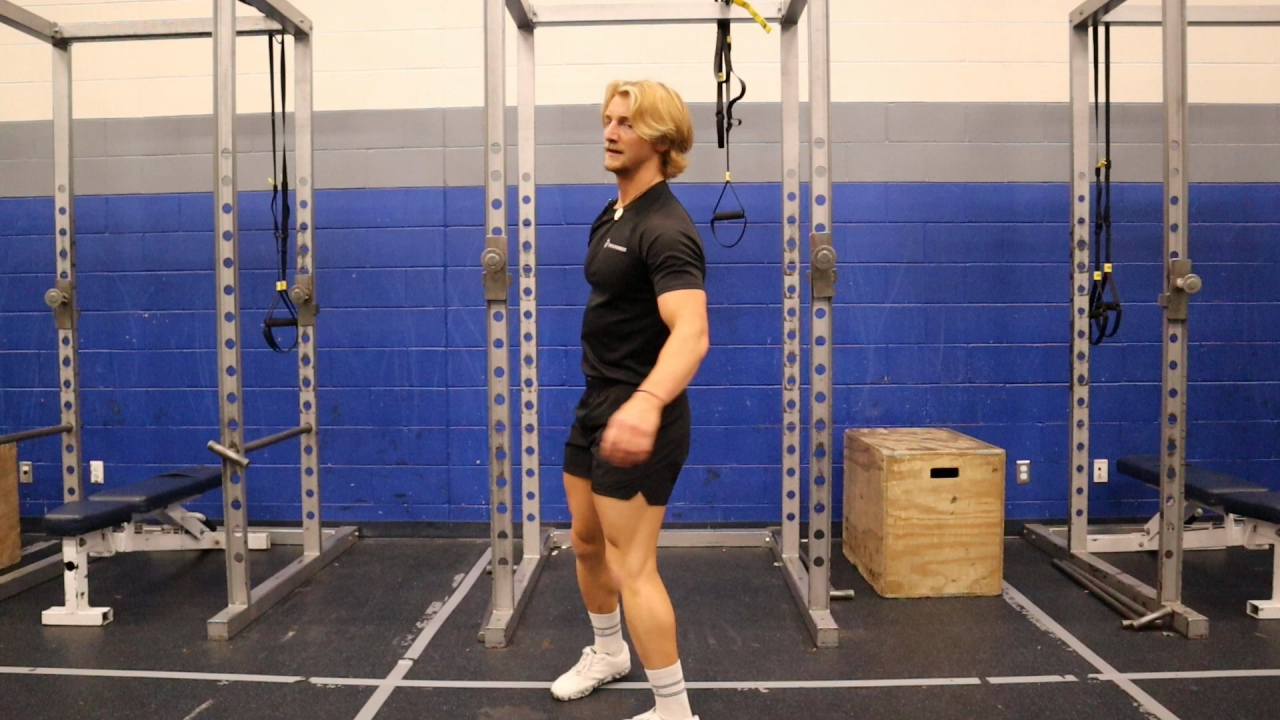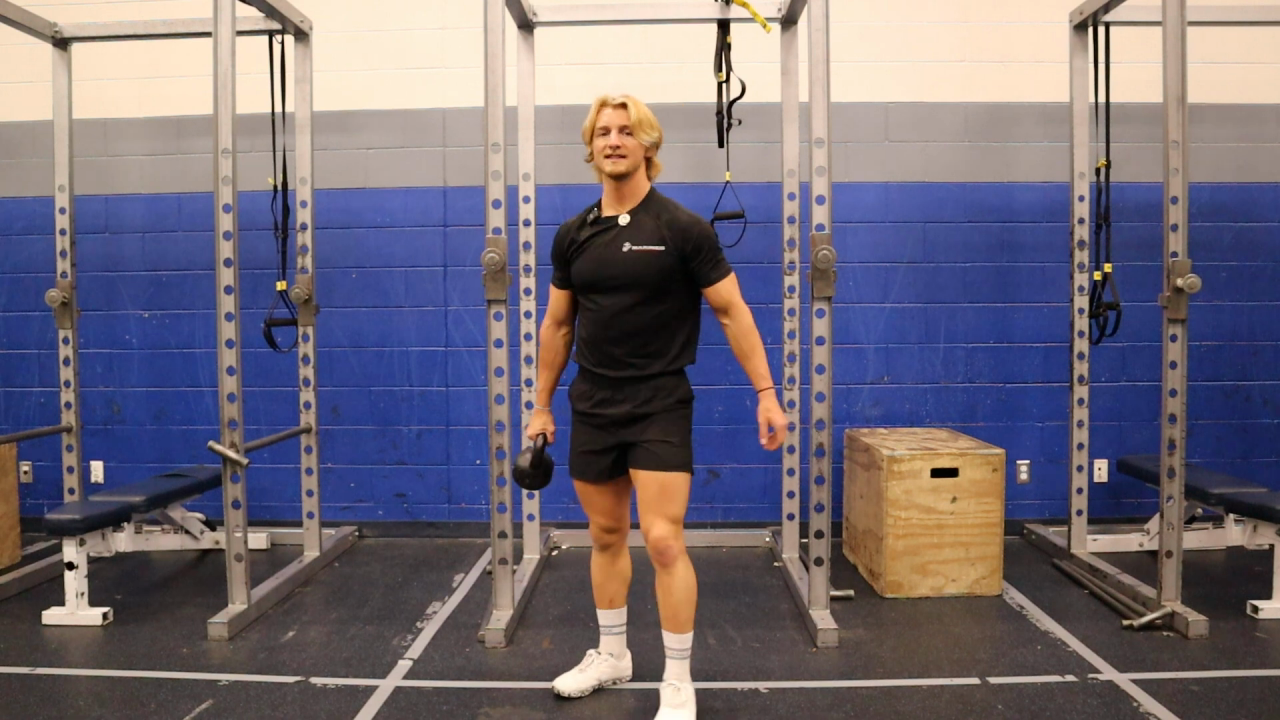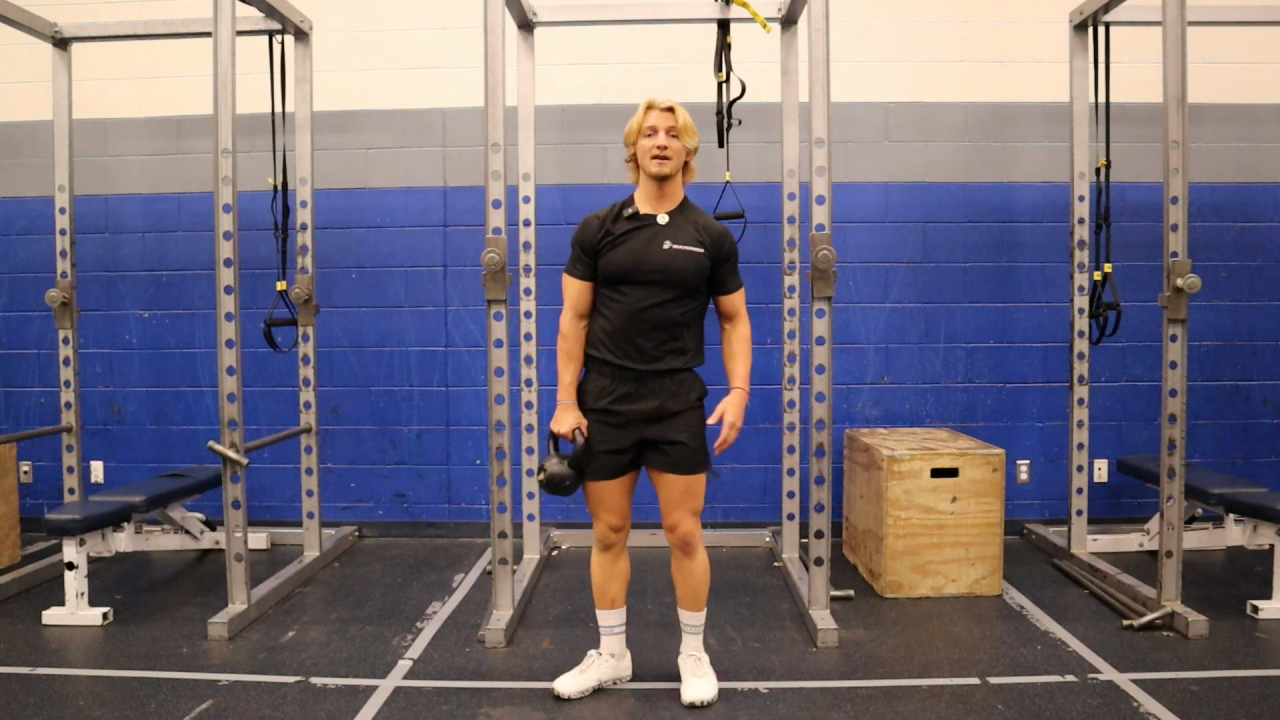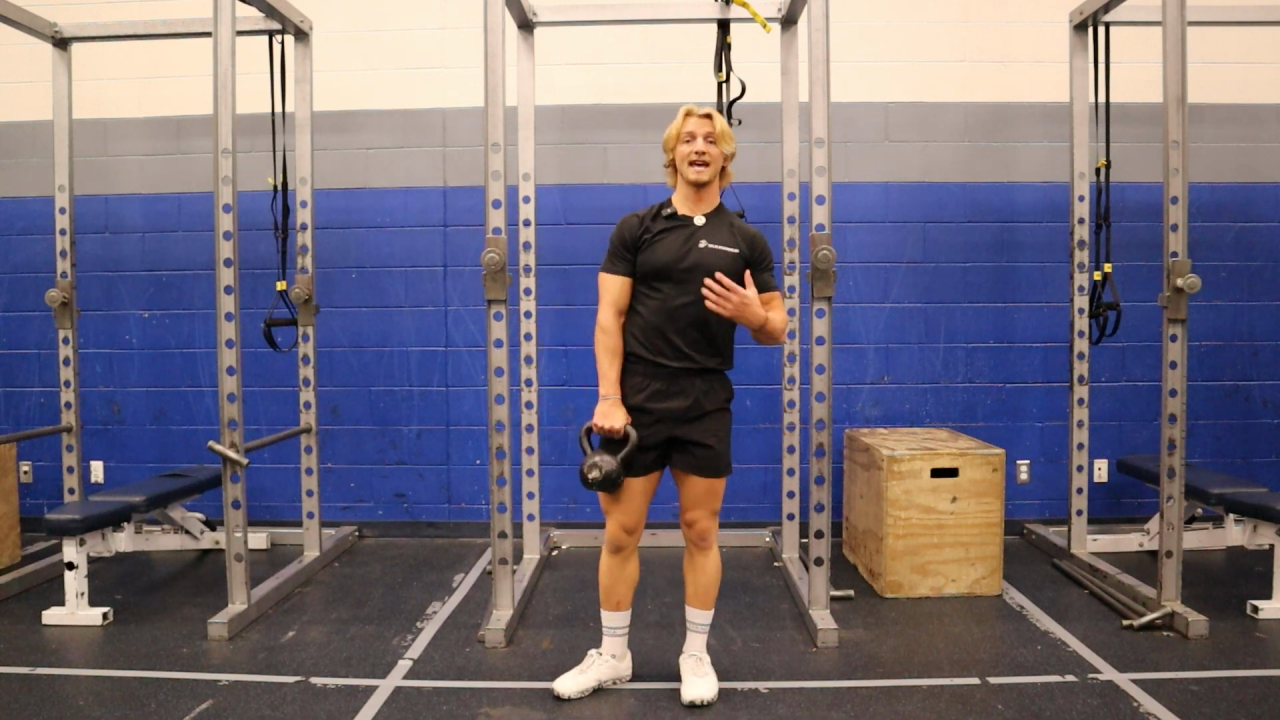
dt=0.4s
person 1, frame 1
left shoulder: (665, 231)
right shoulder: (609, 217)
left elbow: (689, 331)
left wrist: (646, 405)
left hip: (637, 416)
right hip: (599, 406)
left knee: (628, 566)
right knee: (585, 543)
right ankle: (609, 651)
person 1, frame 2
left shoulder: (686, 229)
right shoulder: (572, 236)
left elbow: (733, 313)
right elbow: (558, 324)
left wrist: (766, 393)
right wrist: (542, 404)
left hip: (661, 406)
right hip: (595, 407)
left knee: (664, 542)
right knee: (606, 536)
right ankle: (612, 653)
person 1, frame 3
left shoulder: (712, 236)
right shoulder: (597, 228)
left elbow: (734, 319)
right elbow: (573, 319)
left wrist: (737, 393)
right wrist: (566, 401)
left hip: (678, 405)
right hip: (605, 404)
left knee: (684, 533)
right knee: (609, 533)
left ankle: (693, 653)
right ankle: (612, 654)
person 1, frame 4
left shoulder: (746, 240)
right shoulder: (635, 229)
left elbow: (777, 326)
right elbow: (610, 317)
left wrist: (750, 312)
right wrist: (608, 397)
left hip: (705, 404)
right hip: (637, 402)
left knee: (701, 532)
right knee: (621, 533)
left ankle: (695, 654)
right ankle: (612, 655)
